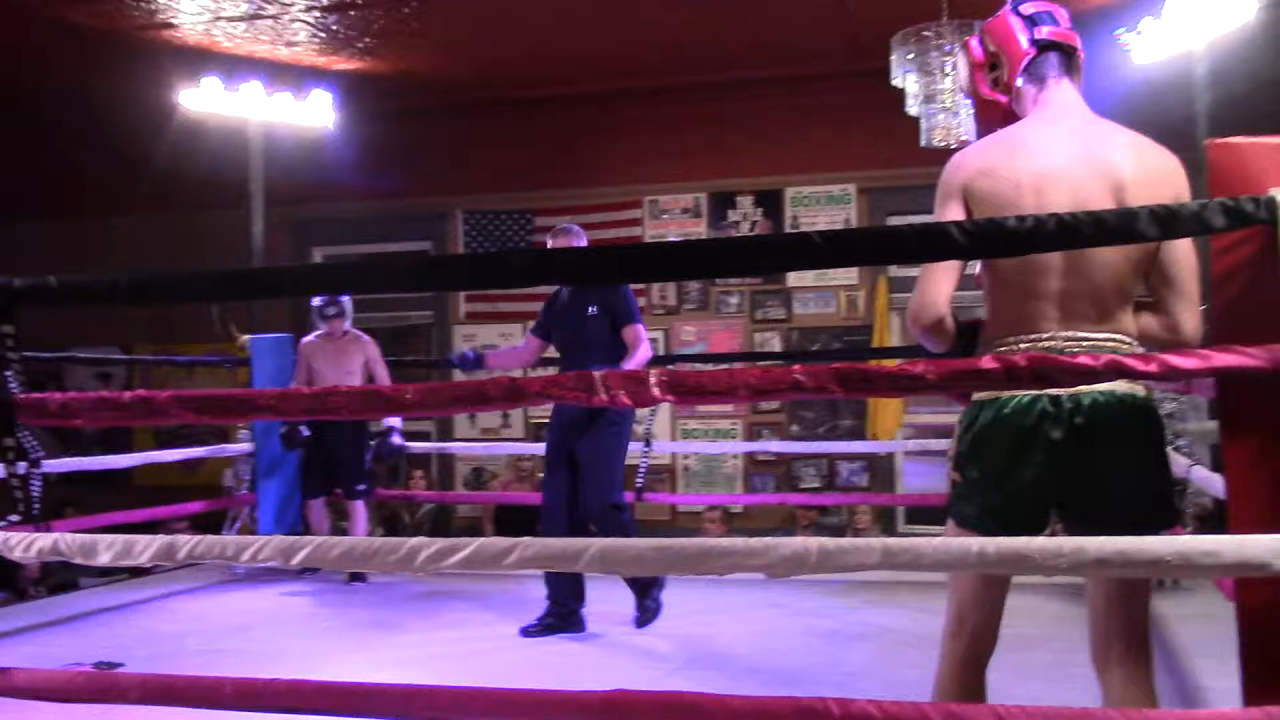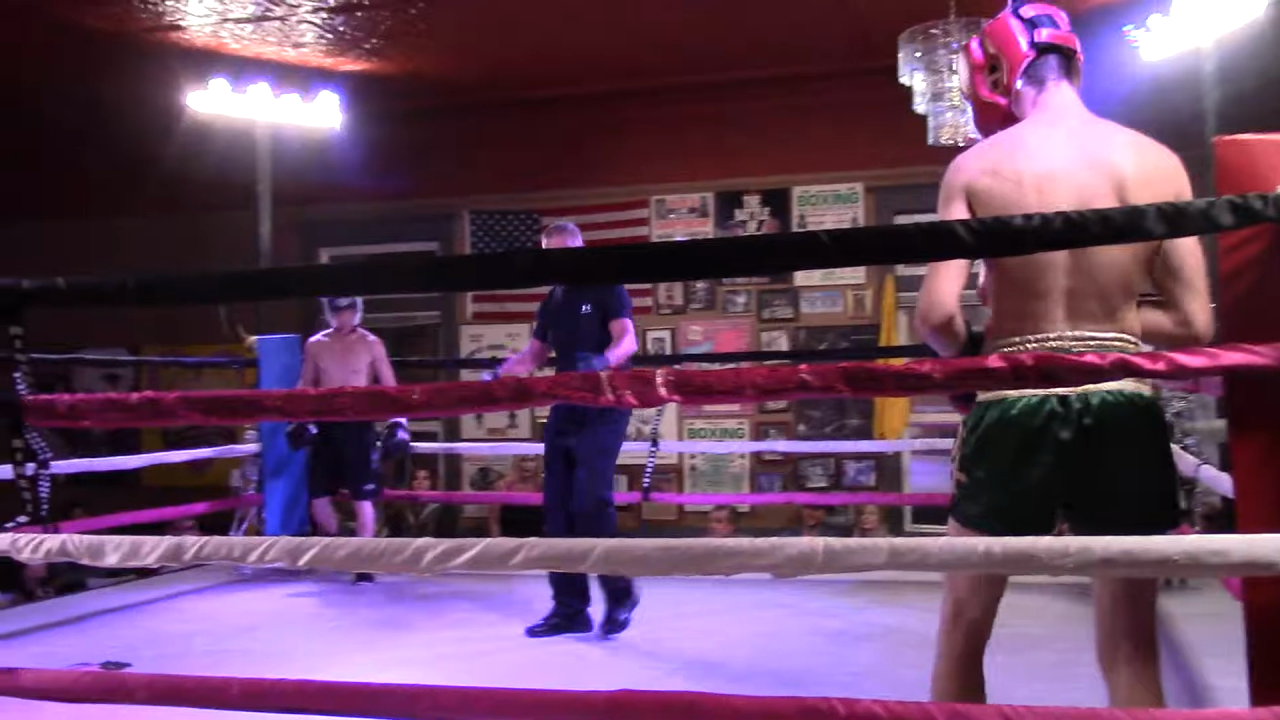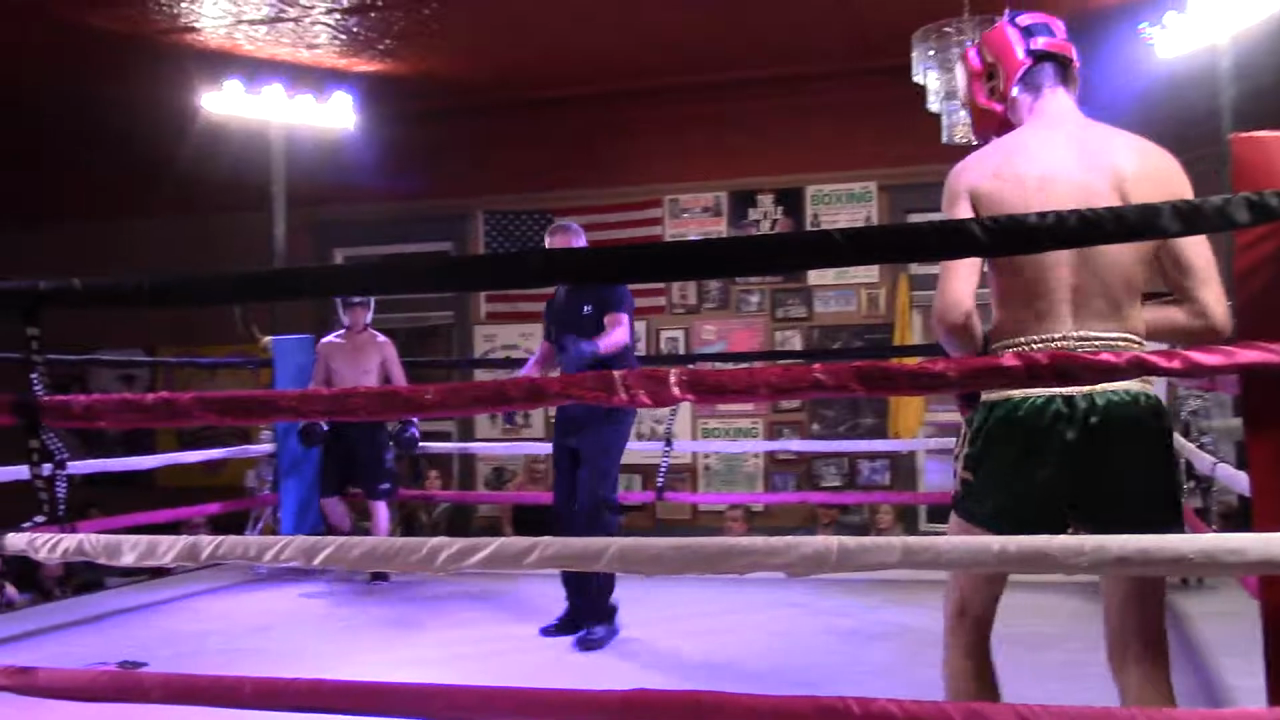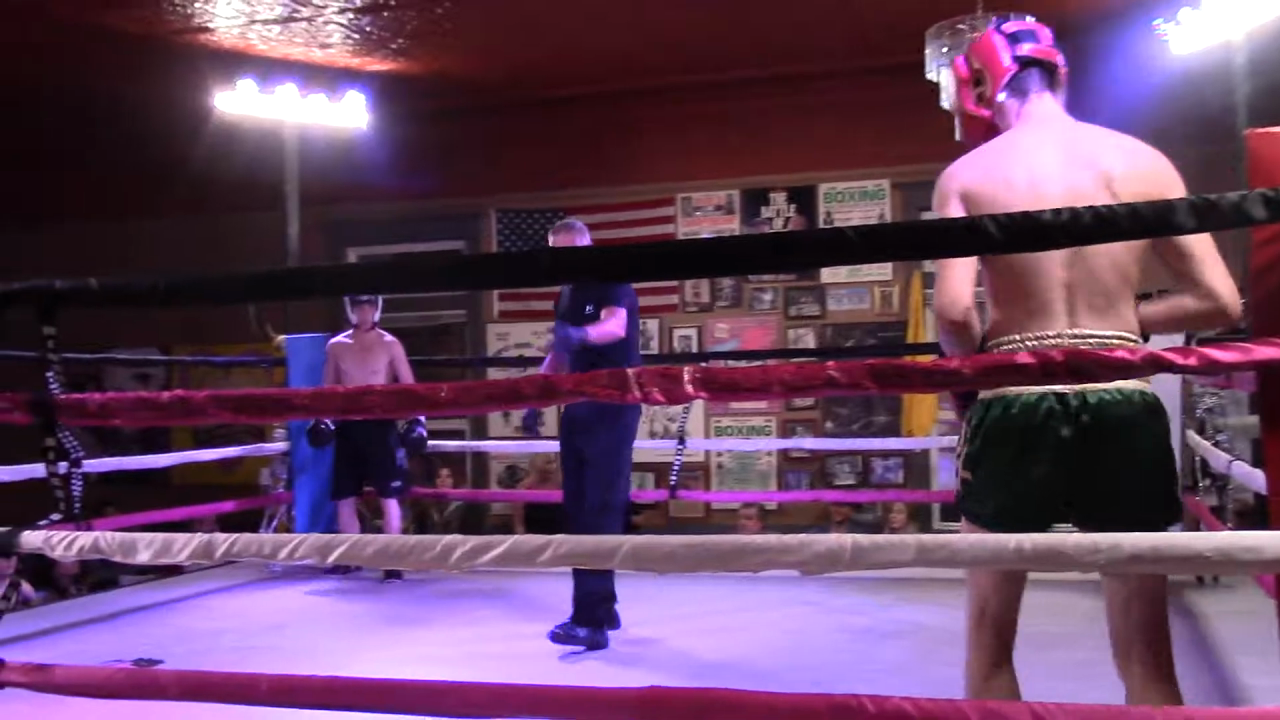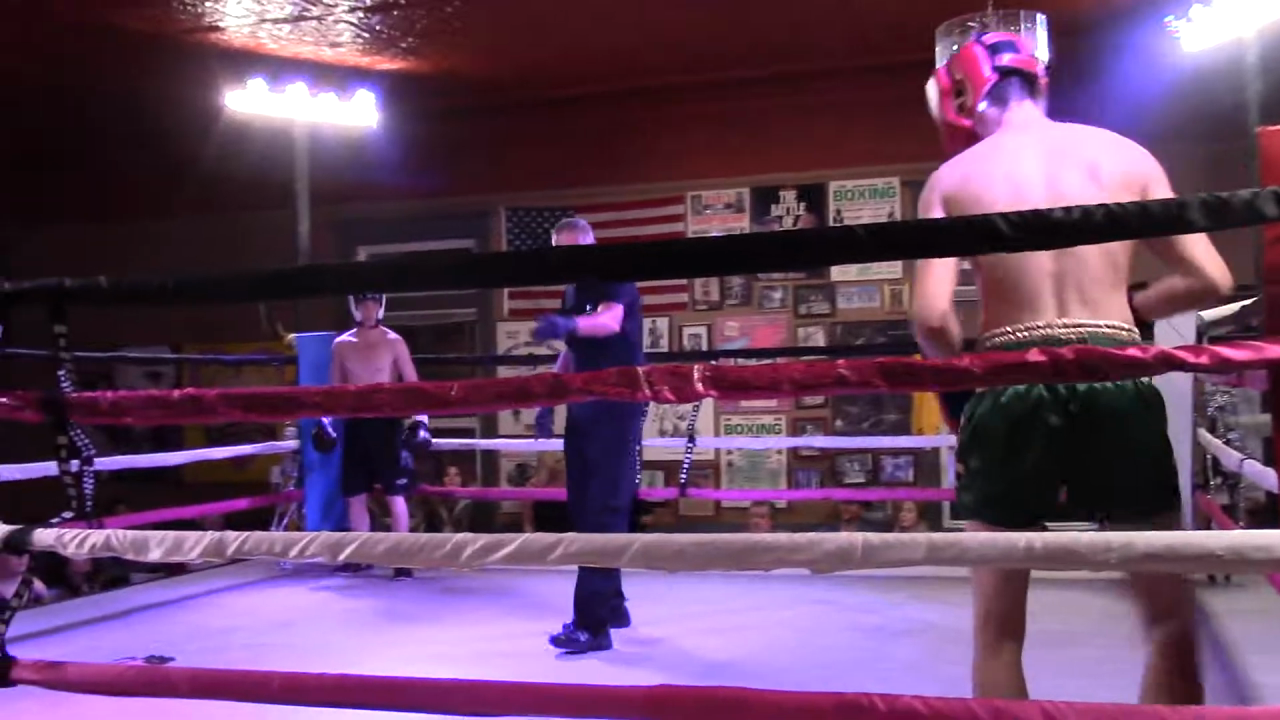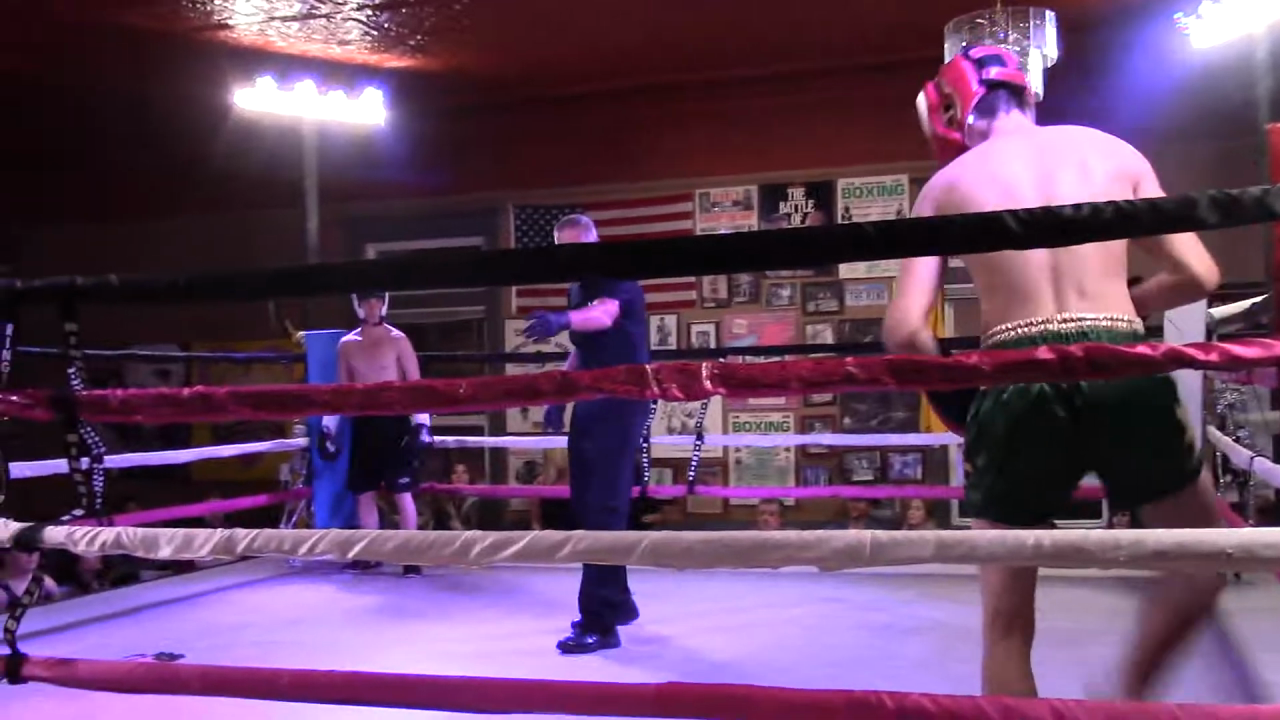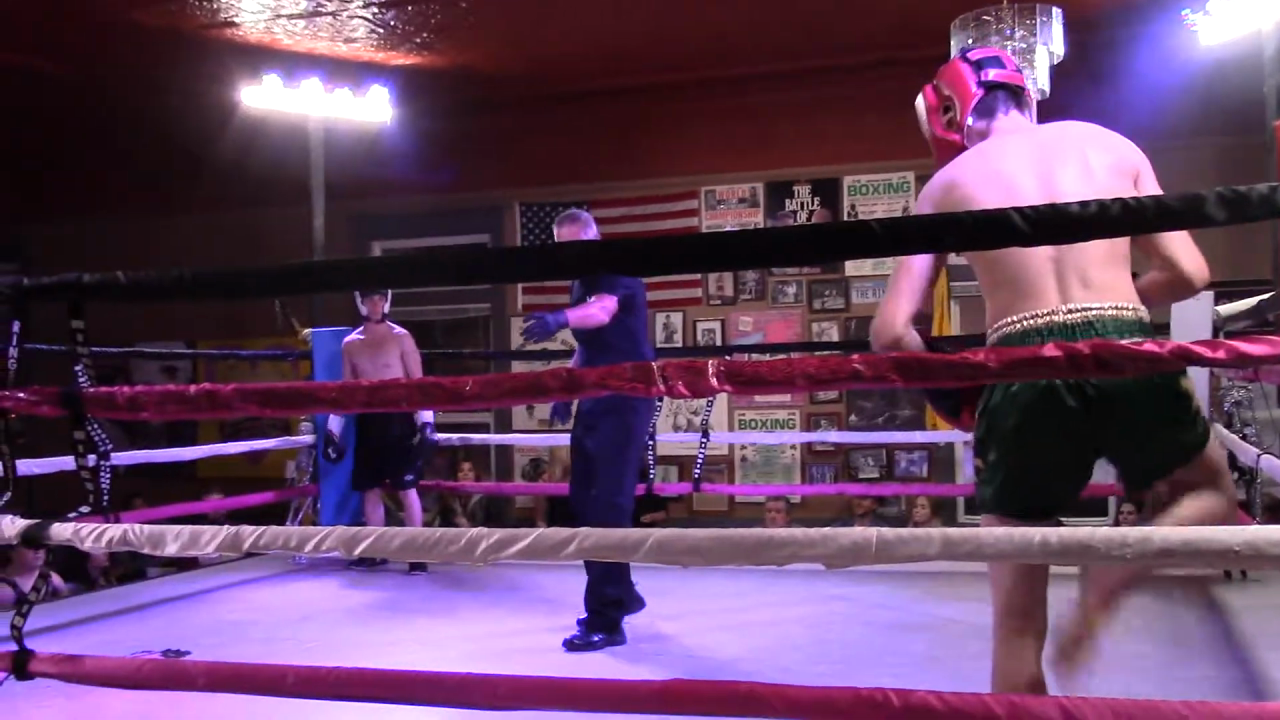
dt=0.1s
person 1, frame 1
left shoulder: (973, 167)
right shoulder: (1157, 166)
left elbow: (928, 315)
right elbow: (1182, 328)
left hip: (1009, 410)
right hip: (1115, 412)
left knee: (968, 639)
right knee: (1123, 652)
person 1, frame 2
left shoulder: (975, 168)
right shoulder: (1158, 165)
left elbow: (938, 315)
right elbow: (1194, 324)
left wrist: (968, 353)
left hip: (1015, 410)
right hip: (1121, 412)
left knee: (963, 631)
right knee: (1130, 651)
person 1, frame 3
left shoulder: (977, 172)
right shoulder: (1156, 166)
left elbow: (953, 313)
right elbow: (1211, 316)
left wrist: (976, 363)
left hip: (1021, 410)
right hip: (1127, 407)
left knee: (967, 622)
right knee: (1141, 654)
person 1, frame 4
left shoulder: (967, 173)
right shoulder: (1145, 164)
left elbow: (953, 311)
right elbow: (1220, 301)
left wrist: (971, 365)
left hip: (1017, 408)
right hip: (1122, 404)
left knee: (989, 636)
right knee: (1145, 652)
person 1, frame 5
left shoulder: (951, 180)
right shoulder: (1126, 155)
left elbow: (931, 317)
right elbow: (1213, 279)
left hip: (1012, 395)
right hip: (1117, 389)
left knee: (998, 632)
right knee: (1172, 621)
person 1, frame 6
left shoulder: (947, 185)
right shoulder: (1115, 154)
left elbow: (905, 329)
right elbow: (1199, 276)
left wrist: (948, 383)
left hip: (1016, 387)
right hip: (1123, 379)
left knee: (1006, 630)
right ankle: (1125, 698)
person 1, frame 7
left shoulder: (946, 184)
right shoulder: (1112, 147)
left elbow: (891, 332)
right elbow: (1189, 272)
left hip: (1025, 380)
left knee: (1018, 630)
right knee: (1211, 486)
right ankle: (1109, 579)
person 2, frame 1
left shoulder: (614, 293)
right shoulder: (556, 303)
left elbow: (641, 346)
right elbow: (528, 352)
left wrist: (621, 375)
right wrist: (481, 359)
left hip: (607, 412)
right hip: (567, 413)
left knee: (599, 503)
right knee: (556, 509)
left ankle: (646, 584)
right ankle: (564, 610)
person 2, frame 2
left shoulder: (607, 290)
right shoulder: (552, 302)
left elbow: (627, 339)
right elbow: (532, 355)
left wrist: (603, 361)
right wrist: (497, 376)
left hip: (604, 411)
right hip: (564, 412)
left knee: (589, 501)
right knee: (557, 510)
left ankle: (619, 595)
right ankle: (570, 610)
person 2, frame 3
left shoulder: (609, 287)
right shoulder: (556, 300)
left elbow: (621, 333)
right elbow: (545, 354)
left wrist: (590, 348)
left hip: (608, 410)
right hip: (569, 411)
left knee: (593, 502)
right knee: (566, 509)
left ankle: (600, 611)
right ankle: (581, 608)
person 2, frame 4
left shoulder: (612, 286)
right shoulder: (564, 298)
left elbow: (616, 326)
left wrist: (580, 333)
right wrist: (536, 401)
left hip: (614, 409)
right hip: (577, 411)
left knee: (602, 506)
right knee: (577, 508)
left ankle: (592, 619)
right ankle: (594, 612)
person 2, frame 5
left shoulder: (615, 284)
right shoulder: (570, 295)
left elbow: (610, 321)
left wrist: (569, 323)
right wrist: (548, 402)
left hip: (617, 407)
right hip: (582, 409)
left knee: (605, 508)
right knee: (582, 508)
left ankle: (594, 623)
right ankle: (610, 607)
person 2, frame 6
left shoulder: (617, 280)
right shoulder: (576, 290)
left elbow: (604, 316)
left wrist: (561, 319)
right wrist: (559, 397)
left hip: (621, 405)
right hip: (588, 405)
left knee: (604, 508)
right knee: (585, 505)
left ankle: (599, 624)
right ankle: (616, 602)
person 2, frame 7
left shoulder: (618, 275)
right shoulder: (580, 284)
left elbow: (600, 312)
left wrist: (560, 318)
left hip: (625, 401)
right hip: (593, 401)
left knee: (608, 505)
right knee: (584, 500)
left ankle: (606, 621)
right ankle: (620, 593)
person 3, frame 1
left shoulder: (365, 345)
right shoulder: (308, 345)
left elbow: (386, 388)
right elbow: (299, 386)
left wrist: (392, 427)
right wrist: (291, 419)
left hip: (351, 426)
right hip: (318, 427)
left knee: (355, 498)
right knee: (312, 498)
person 3, frame 2
left shoulder: (371, 344)
right shoulder: (315, 344)
left elbow: (390, 387)
right elbow: (305, 385)
left wrist: (398, 423)
right wrist: (299, 417)
left hip: (358, 426)
right hip: (325, 427)
left knee: (362, 498)
right knee: (318, 497)
person 3, frame 3
left shoulder: (382, 345)
right shoulder: (327, 345)
left elbow: (401, 387)
right elbow: (318, 386)
left wrist: (410, 420)
right wrist: (311, 416)
left hip: (370, 427)
right hip: (338, 428)
left knee: (377, 498)
right knee: (328, 496)
person 3, frame 4
left shoulder: (390, 345)
right shoulder: (336, 346)
left elbow: (409, 386)
right elbow: (329, 386)
left wrist: (417, 419)
right wrist: (320, 417)
left hip: (380, 426)
right hip: (348, 427)
left knee: (388, 496)
right knee: (344, 498)
person 3, frame 5
left shoulder: (394, 343)
right shoulder: (341, 345)
left elbow: (413, 385)
right elbow: (335, 388)
left wrist: (420, 423)
right wrist: (324, 421)
left hip: (386, 425)
right hip: (355, 426)
left knee: (395, 495)
right knee: (355, 495)
person 3, frame 6
left shoulder: (398, 340)
right shoulder: (347, 345)
left elbow: (415, 383)
left wrist: (421, 424)
right wrist: (329, 426)
left hip: (394, 422)
right hip: (364, 424)
left knee: (402, 492)
right knee: (364, 493)
person 3, frame 7
left shoulder: (401, 338)
right shoulder: (350, 344)
left elbow: (418, 382)
left wrist: (427, 424)
right wrist: (333, 430)
left hip: (398, 419)
right hip: (367, 421)
left knee: (406, 488)
right knee: (370, 489)
